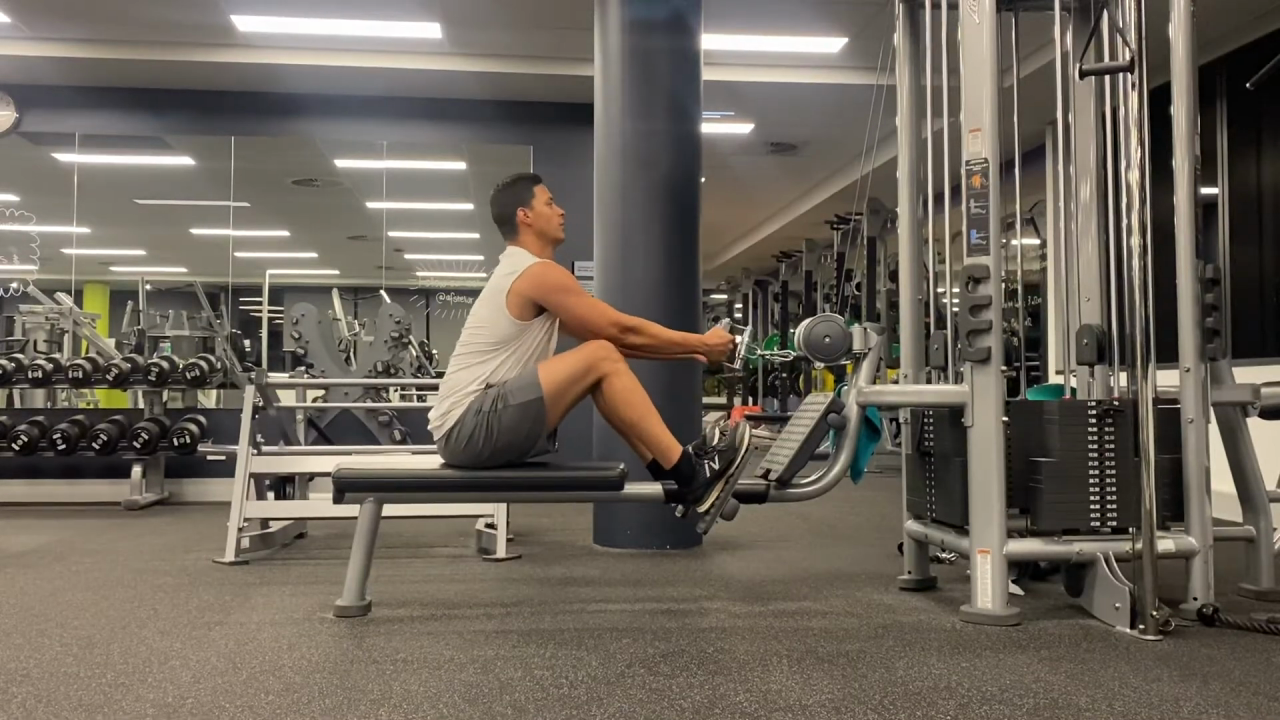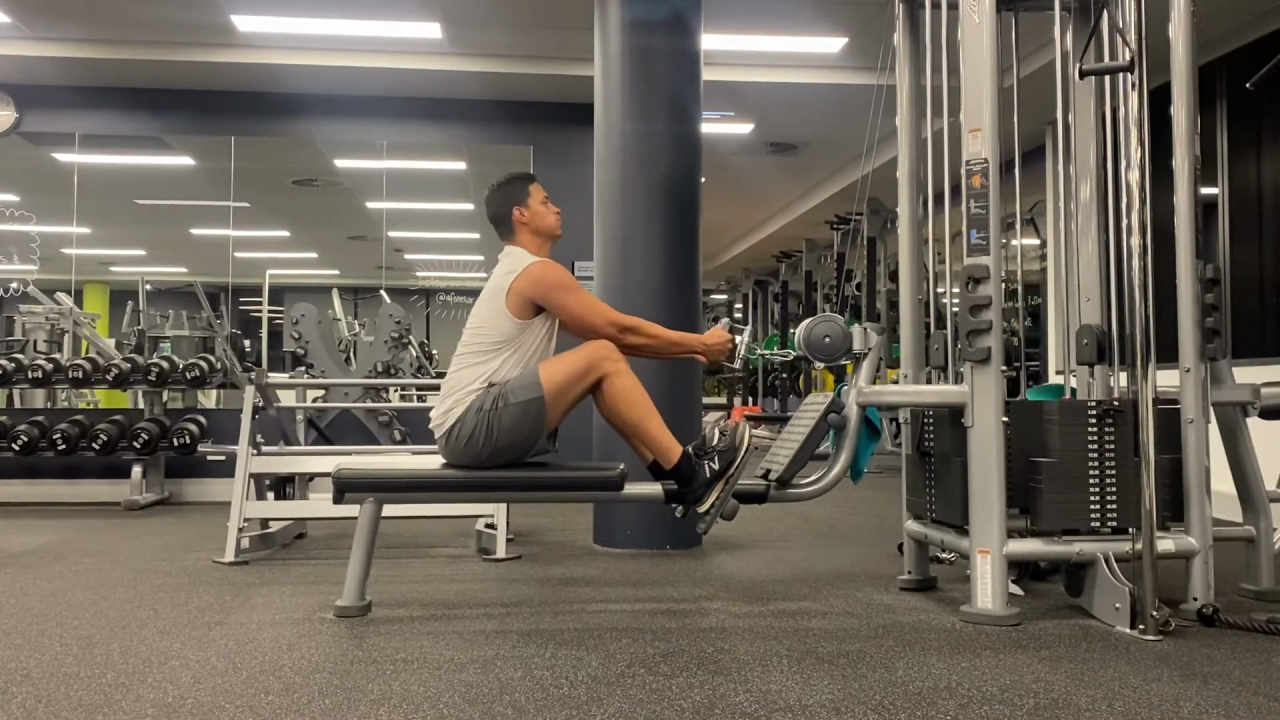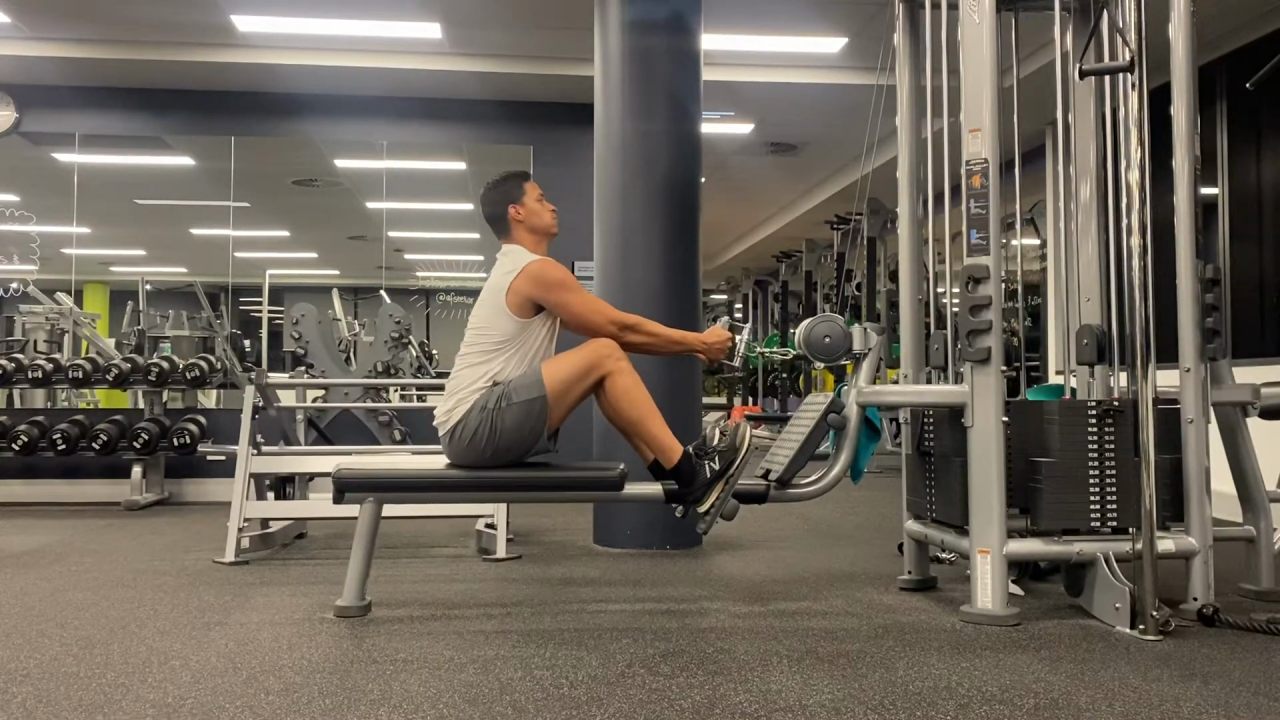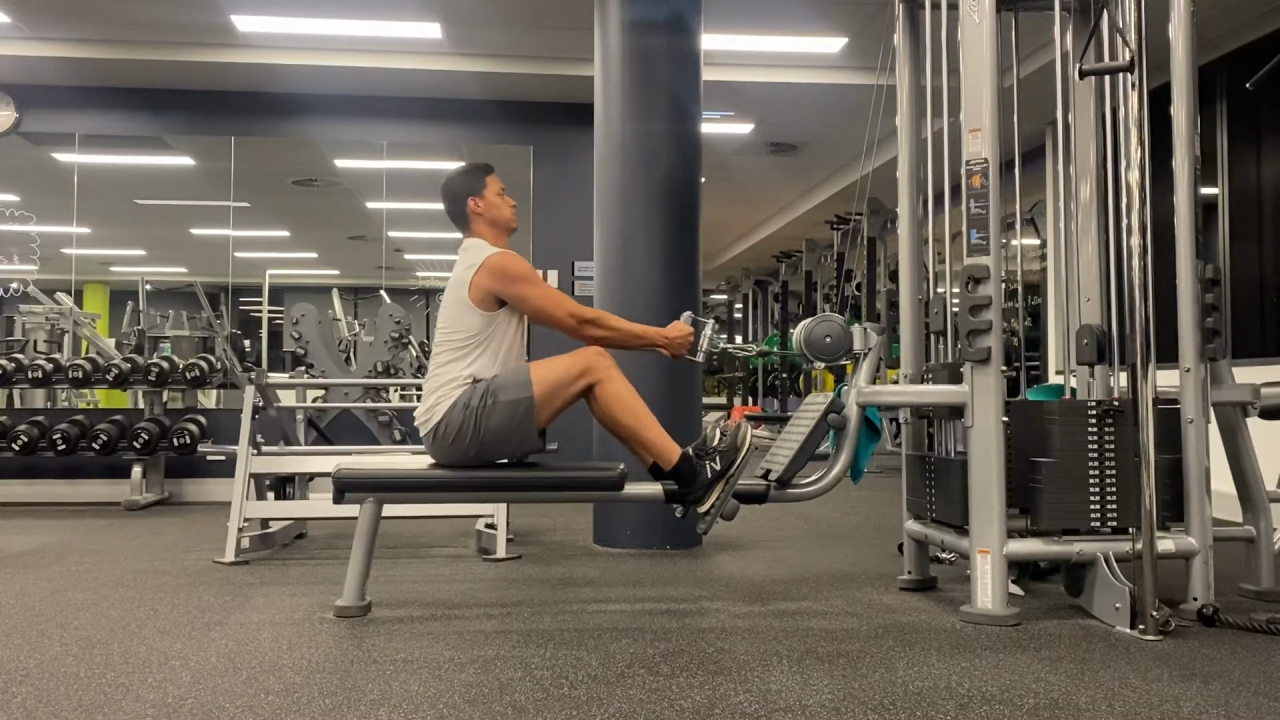
dt=0.5s
person 1, frame 1
left shoulder: (522, 272)
right shoulder: (538, 273)
left elbow: (609, 334)
right elbow: (621, 330)
left wrist: (687, 351)
right wrist: (700, 343)
left hip: (482, 425)
right hip: (469, 428)
left knee: (603, 356)
right knee: (603, 358)
left ankle: (673, 468)
right ankle: (690, 475)
person 1, frame 2
left shoulder: (520, 271)
right shoulder: (537, 272)
left elbow: (610, 332)
right elbow: (619, 329)
left wrist: (688, 349)
right wrist: (699, 343)
left hip: (480, 423)
right hip: (469, 427)
left knee: (604, 353)
right knee: (603, 357)
left ankle: (675, 468)
right ankle: (688, 475)
person 1, frame 3
left shoulder: (517, 268)
right shoulder: (535, 270)
left elbow: (614, 330)
right elbow: (620, 327)
left wrist: (689, 345)
right wrist: (699, 342)
left hip: (484, 423)
right hip: (474, 427)
left knee: (605, 351)
right knee: (606, 355)
left ankle: (676, 467)
right ankle: (690, 475)
person 1, frame 4
left shoulder: (482, 263)
right shoulder: (498, 264)
left elbow: (575, 322)
right elbow: (581, 321)
left wrist: (651, 339)
right wrist: (659, 337)
left hip: (465, 420)
right hip: (456, 424)
left knee: (591, 364)
right knee: (593, 365)
left ankle: (675, 467)
right ankle: (688, 475)
